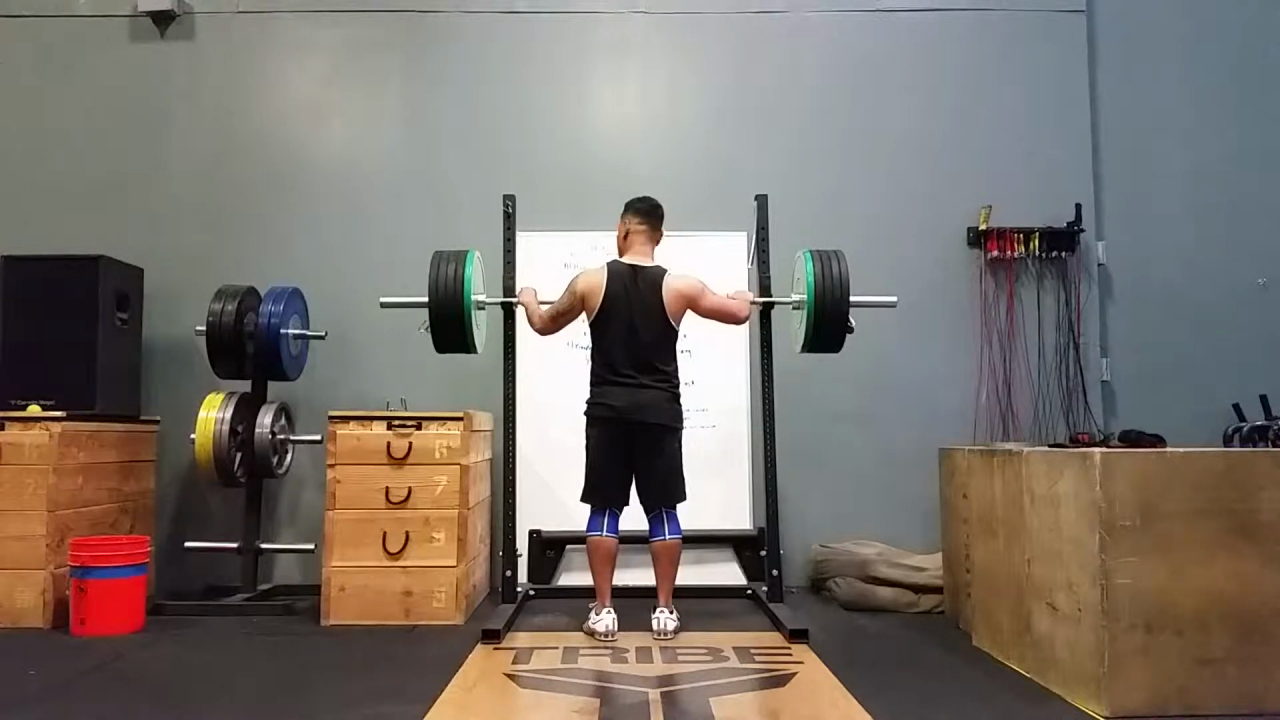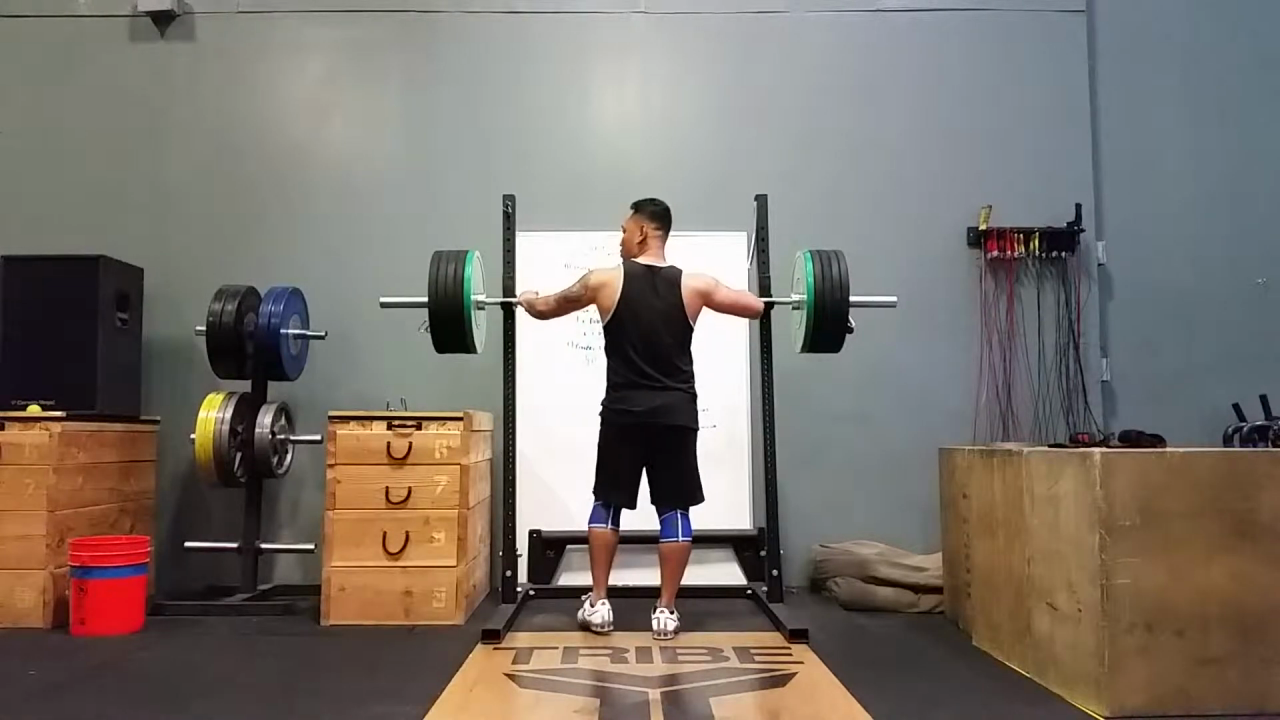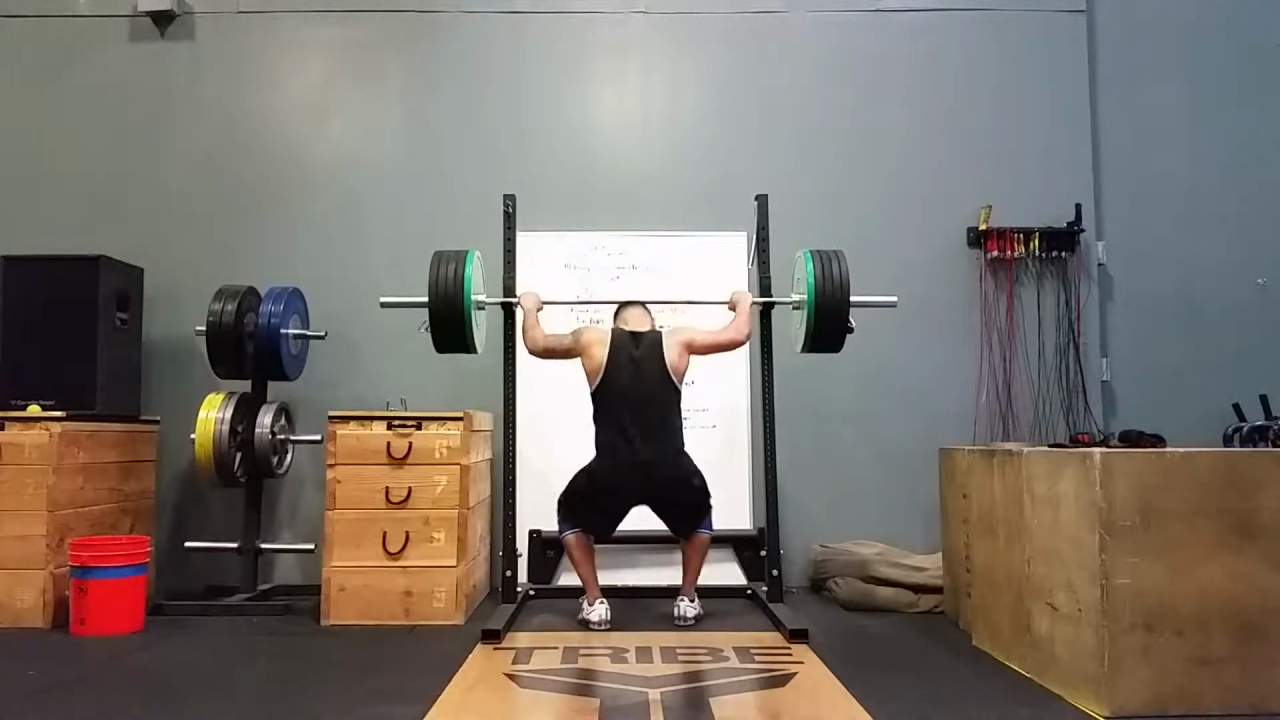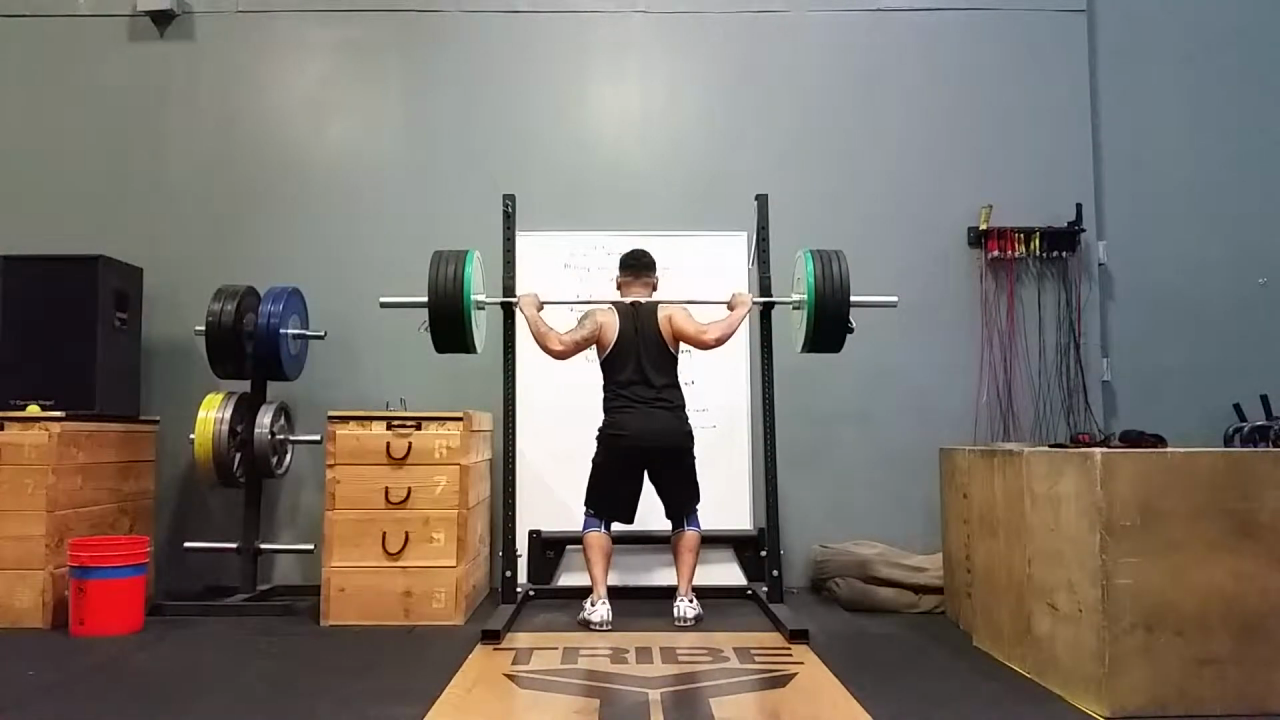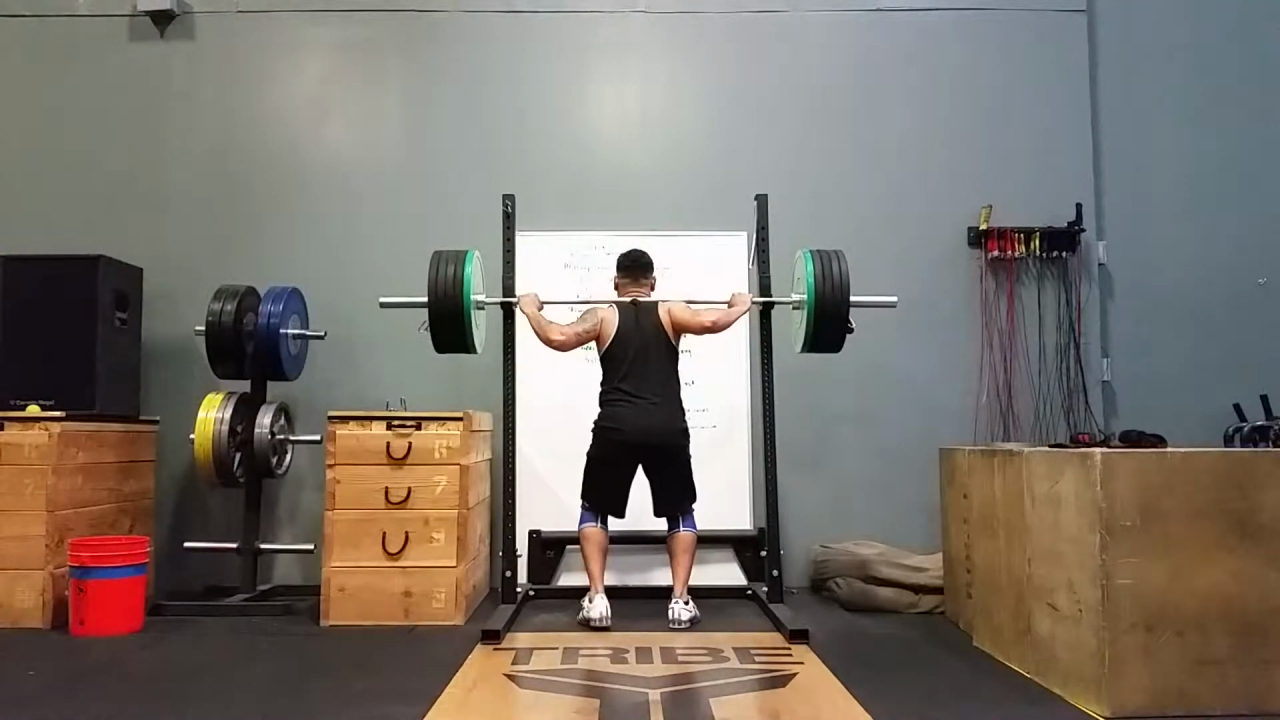
dt=1s
person 1, frame 1
left shoulder: (591, 281)
right shoulder: (678, 285)
left elbow: (545, 325)
right elbow: (739, 314)
left wrist: (528, 301)
right wrist: (744, 297)
left hip: (607, 411)
right hip: (660, 411)
left knee: (604, 509)
right knee: (662, 510)
left ankle: (603, 611)
right ankle: (664, 611)
person 1, frame 2
left shoulder: (605, 281)
right shoulder: (694, 285)
left elbow: (547, 308)
right elbow: (754, 307)
left wrist: (527, 300)
right wrist: (749, 297)
left hip: (623, 413)
right hip: (677, 413)
left knee: (607, 504)
right knee: (674, 511)
left ankle: (597, 603)
right ankle: (665, 611)
person 1, frame 3
left shoulder: (593, 341)
right shoulder: (676, 342)
left elbow: (536, 344)
right elbow: (737, 336)
left wrist: (529, 309)
right wrist: (743, 305)
left hip: (612, 472)
right hip: (669, 471)
left knee: (570, 516)
right knee: (698, 516)
left ankle: (594, 602)
right ankle: (687, 600)
person 1, frame 4
left shoulder: (602, 318)
right shoulder: (671, 314)
left elbow: (558, 347)
right elbow: (709, 338)
left wrist: (530, 311)
right wrist: (740, 310)
left hip: (620, 432)
right hip: (671, 430)
left knee: (599, 516)
right knee: (684, 514)
left ankle: (599, 602)
right ankle: (685, 600)
person 1, frame 5
left shoulder: (602, 316)
right shoulder: (670, 311)
left elbow: (559, 339)
right elbow: (709, 322)
left wrist: (531, 310)
right wrist: (740, 306)
left hip: (616, 427)
right hip: (667, 427)
left knee: (594, 510)
right knee: (679, 512)
left ankle: (596, 597)
right ankle: (680, 602)
